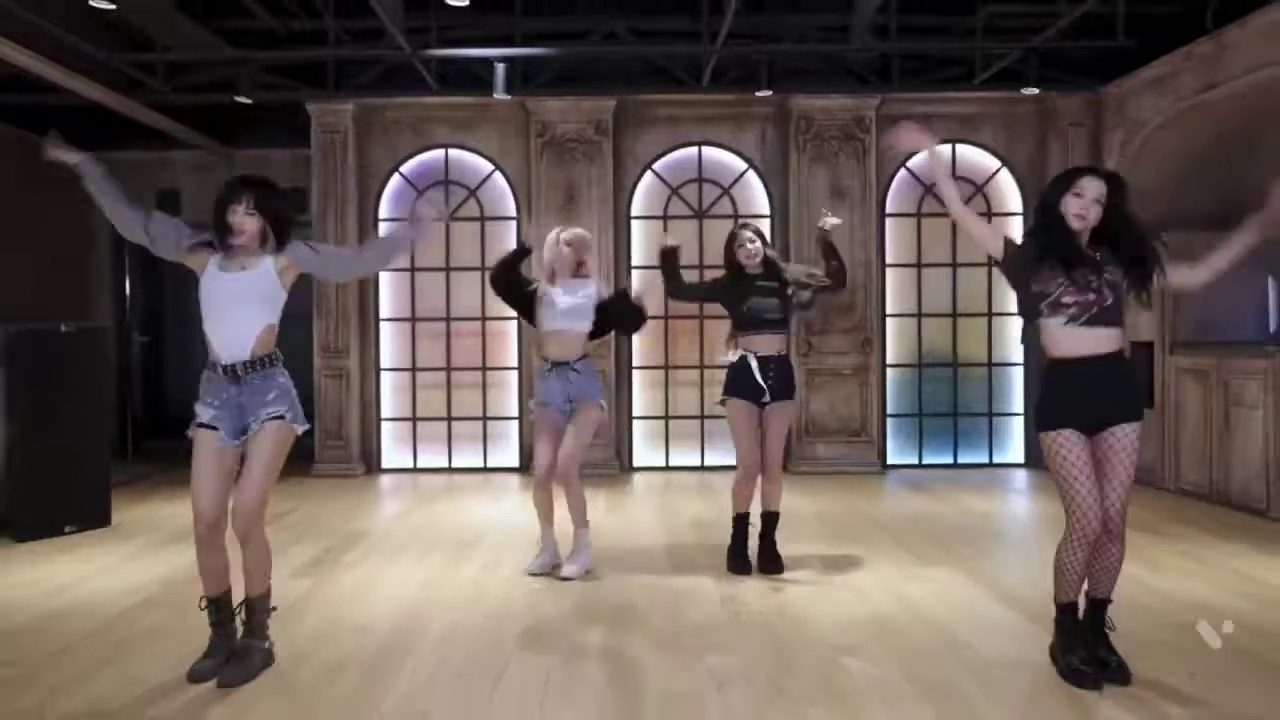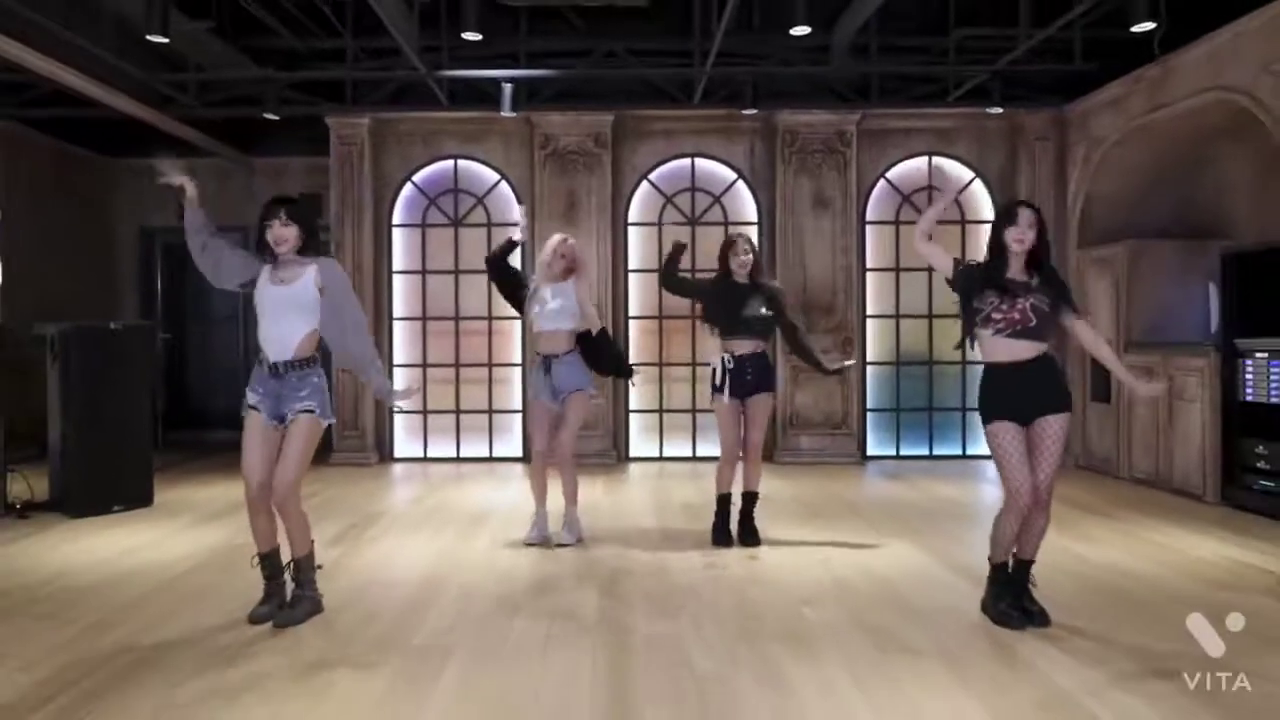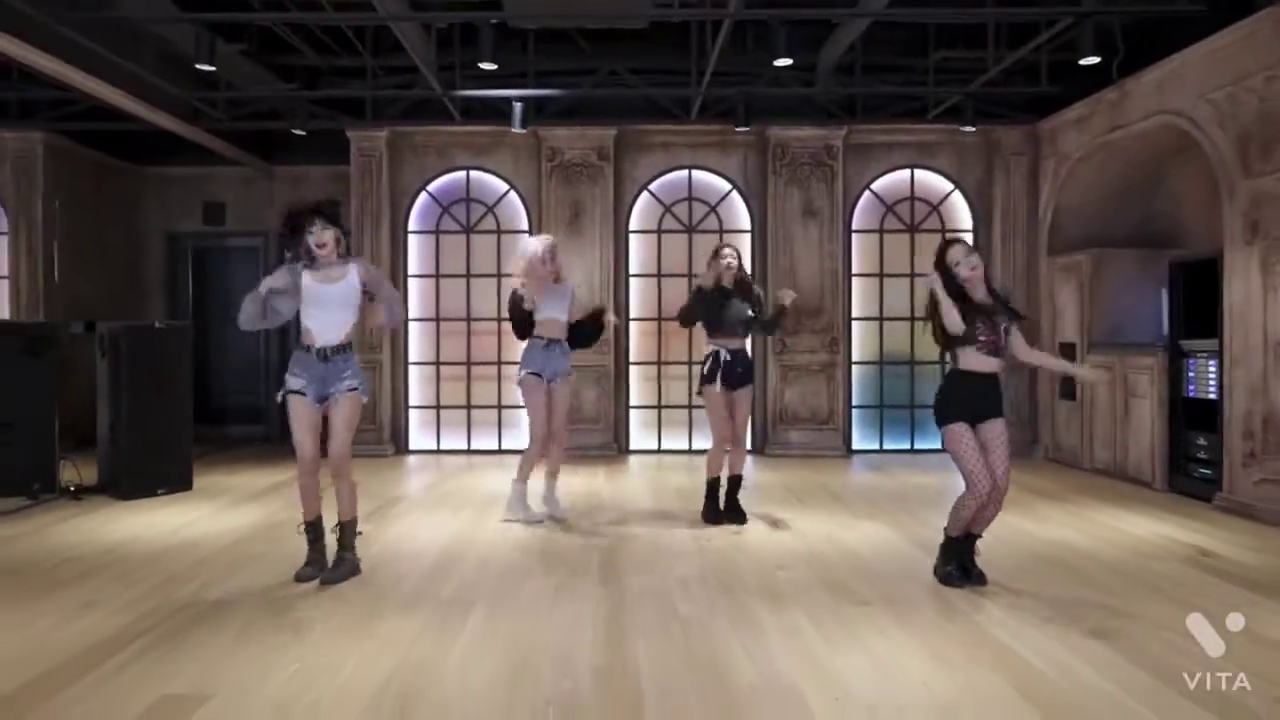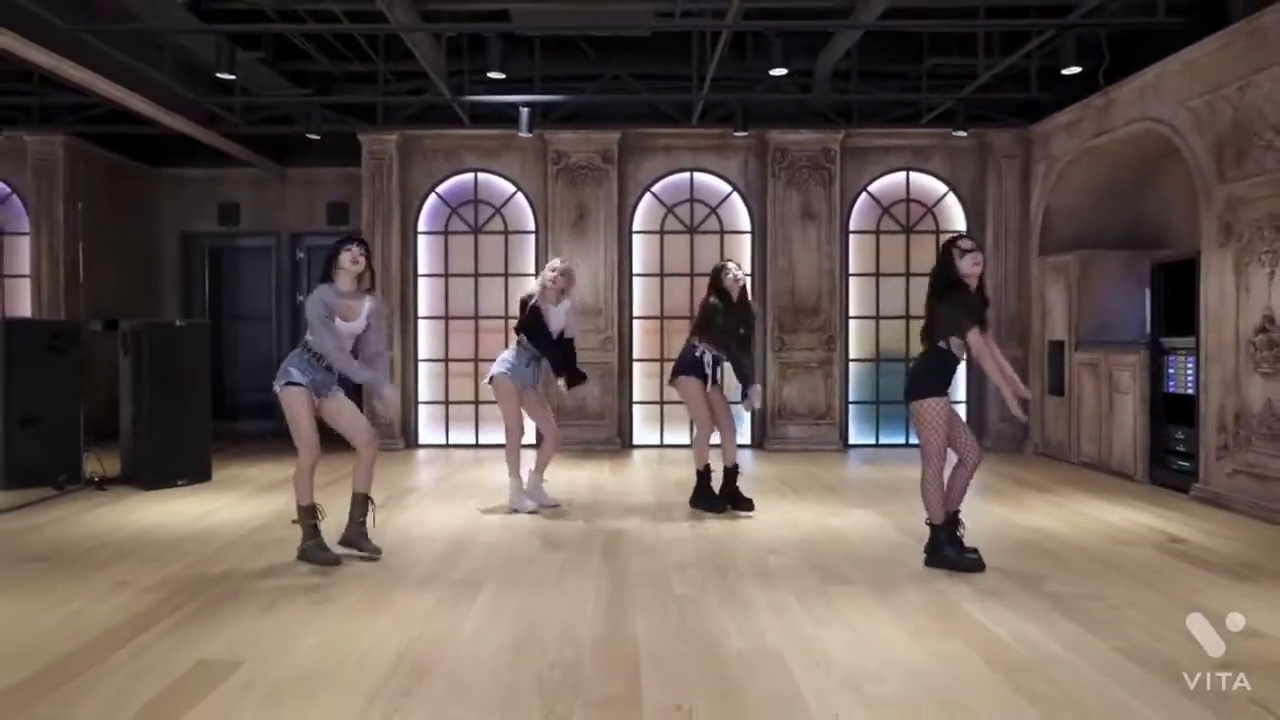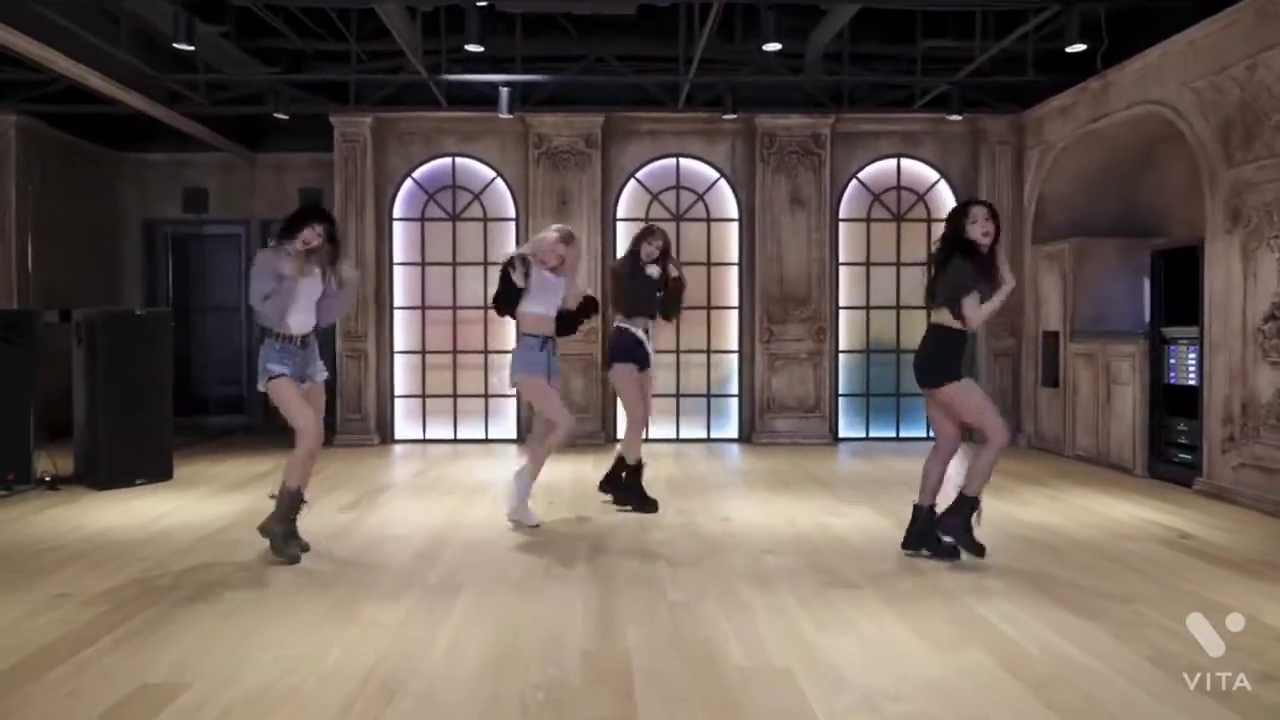
dt=0.7s
person 1, frame 1
left shoulder: (287, 260)
right shoulder: (205, 255)
left elbow: (363, 260)
right elbow: (136, 222)
left wrist: (410, 235)
left hip: (267, 391)
right hip: (217, 397)
left knee: (247, 516)
right knee: (206, 521)
left ankle: (257, 639)
right ankle: (222, 635)
person 1, frame 2
left shoulder: (325, 270)
right shoulder: (261, 269)
left elbow: (353, 329)
right elbow: (206, 250)
left wrist: (383, 388)
right wrist: (192, 197)
left hip: (304, 386)
right hip: (263, 386)
left knee: (283, 492)
right knee: (255, 491)
left ankle: (307, 590)
right ankle: (273, 587)
person 1, frame 3
left shoulder: (359, 270)
right shoulder: (297, 275)
left elbow: (393, 305)
right elbow: (250, 320)
left wrist: (384, 312)
right wrist: (266, 288)
left hip: (344, 369)
right hip: (305, 370)
left knee: (340, 461)
right knee: (306, 461)
left ankle: (346, 551)
right ankle: (316, 551)
person 1, frame 4
left shoulder: (372, 304)
right shoulder: (320, 297)
left elbow: (375, 351)
right elbow: (333, 351)
left wrist: (384, 388)
right wrist: (375, 382)
left hip: (329, 380)
right hip: (299, 372)
left knee: (368, 439)
right knee: (310, 452)
person 1, frame 5
left shoulder: (317, 268)
right shoulder: (268, 260)
left elbow: (326, 316)
right elbow: (269, 315)
left wrist: (347, 284)
right wrist: (284, 277)
left hip: (310, 357)
right hip: (278, 358)
left knee: (312, 442)
right knee: (311, 435)
left ankle: (286, 524)
right ankle: (277, 523)
person 2, frame 1
left shoulder: (1118, 260)
right shoulder: (1027, 258)
left elbow: (1197, 275)
right elbow: (963, 215)
left hip: (1116, 392)
right hip: (1061, 397)
left knee: (1113, 521)
right knee: (1085, 522)
left ankle: (1094, 631)
right ankle: (1067, 635)
person 2, frame 2
left shoulder: (1045, 286)
right shoulder: (972, 277)
left elbow: (1086, 334)
right elbow: (919, 240)
left wrist: (1131, 380)
right wrist: (944, 201)
left hip: (1046, 389)
right hip: (999, 392)
left knee: (1041, 496)
right knee: (1020, 495)
left ankle: (1019, 585)
right ankle: (996, 588)
person 2, frame 3
left shoulder: (1000, 305)
right shoulder: (956, 305)
left elbow: (1024, 353)
right elbow: (956, 327)
left wrist: (1072, 368)
right wrist: (937, 289)
left hip: (989, 400)
right hip: (957, 400)
left knee: (999, 485)
right knee: (981, 486)
right ankle: (948, 554)
person 2, frame 4
left shoulder: (972, 300)
right shoulder: (958, 299)
left elbow: (990, 346)
right elbow: (981, 352)
left wrist: (1016, 382)
right wrist: (1007, 393)
left hip: (933, 385)
right hip: (928, 383)
left knee: (971, 453)
right knee: (935, 460)
person 2, frame 5
left shoulder: (974, 264)
right shoulder: (964, 263)
left elbow: (972, 314)
right elbow: (974, 318)
left wrist: (1001, 276)
right wrist: (1006, 288)
left hip: (935, 360)
right hip: (941, 361)
left knee: (946, 443)
right knee: (997, 434)
left ankle: (922, 529)
right ankle: (961, 513)
person 3, frame 1
left shoulder: (591, 291)
right shoulder: (539, 291)
left elbow: (629, 321)
right elbow: (500, 278)
left wrist: (625, 300)
right wrist: (525, 250)
left hip: (583, 384)
right hip: (549, 384)
left knee: (566, 469)
right knee: (541, 473)
left ankle: (582, 549)
right ankle: (548, 546)
person 3, frame 2
left shoulder: (574, 289)
right shoulder: (529, 288)
left elbow: (595, 331)
right elbow: (494, 265)
left wrist: (621, 367)
right wrist: (515, 240)
left hip: (573, 375)
right hip: (540, 374)
left knee: (564, 452)
right knee: (539, 453)
left ankle: (571, 522)
right ankle: (540, 521)
person 3, frame 3
left shoulder: (566, 289)
right shoulder: (524, 292)
left elbow: (581, 328)
right elbow: (522, 331)
left wrist: (601, 318)
right wrist: (526, 304)
left hip: (561, 361)
right hip: (537, 360)
left knee: (558, 434)
right knee: (540, 436)
left ankle: (550, 496)
right ankle: (516, 500)
person 3, frame 4
left shoulder: (564, 308)
right shoulder: (531, 302)
left elbow: (565, 346)
right elbow: (539, 338)
left wrist: (572, 377)
right wrist: (562, 372)
left hip: (531, 372)
right hip: (510, 366)
left knee: (552, 434)
right knee: (515, 430)
left ankle: (534, 487)
person 3, frame 5
left shoulder: (559, 281)
right shoulder: (520, 265)
left elbow: (563, 326)
right elbow: (502, 305)
left wrist: (586, 305)
right wrist: (517, 281)
left hip: (549, 356)
right hip: (528, 357)
left knee: (546, 434)
right knee: (564, 423)
left ankle: (519, 500)
right ankle: (525, 477)
person 4, frame 1
left shoulder: (784, 281)
right shoulder: (727, 285)
left elbow: (836, 281)
right elbow: (677, 292)
left wrist: (826, 240)
right wrist: (670, 256)
left hip: (779, 375)
right hip: (743, 376)
left knee: (773, 464)
right knee: (748, 465)
left ankle: (768, 543)
right ankle: (739, 544)
person 4, frame 2
left shoulder: (767, 292)
right shoulder: (715, 289)
left elbow: (791, 332)
right elbow: (669, 283)
left wrist: (823, 366)
right wrist: (677, 249)
left hip: (760, 372)
right hip: (727, 373)
left knee: (753, 450)
right knee: (731, 451)
left ankle: (747, 519)
right ankle: (721, 520)
person 4, frame 3
left shoulder: (749, 292)
right shoulder: (705, 295)
left elbow: (767, 328)
right elbow: (685, 319)
left wrist: (781, 307)
right wrist: (703, 288)
left hip: (743, 367)
right hip: (717, 366)
left knee: (739, 438)
right knee: (723, 437)
left ankle: (732, 499)
right ankle: (711, 500)
person 4, frame 4
left shoulder: (746, 311)
right shoulder: (714, 306)
left elbow: (745, 352)
right elbow: (729, 348)
left wrist: (749, 388)
right wrist: (750, 383)
left hip: (711, 370)
right hip: (690, 366)
left knee: (728, 427)
right knee: (705, 425)
left ankle: (730, 489)
right ankle: (702, 490)
person 4, frame 5
left shoulder: (655, 280)
right shoulder: (625, 269)
left elbow: (669, 312)
right elbow: (630, 303)
left wrist: (676, 282)
right wrist: (651, 278)
left hip: (641, 348)
right hip: (623, 346)
left knee: (640, 417)
right knee: (637, 416)
left ankle: (616, 479)
right ankle: (632, 486)
